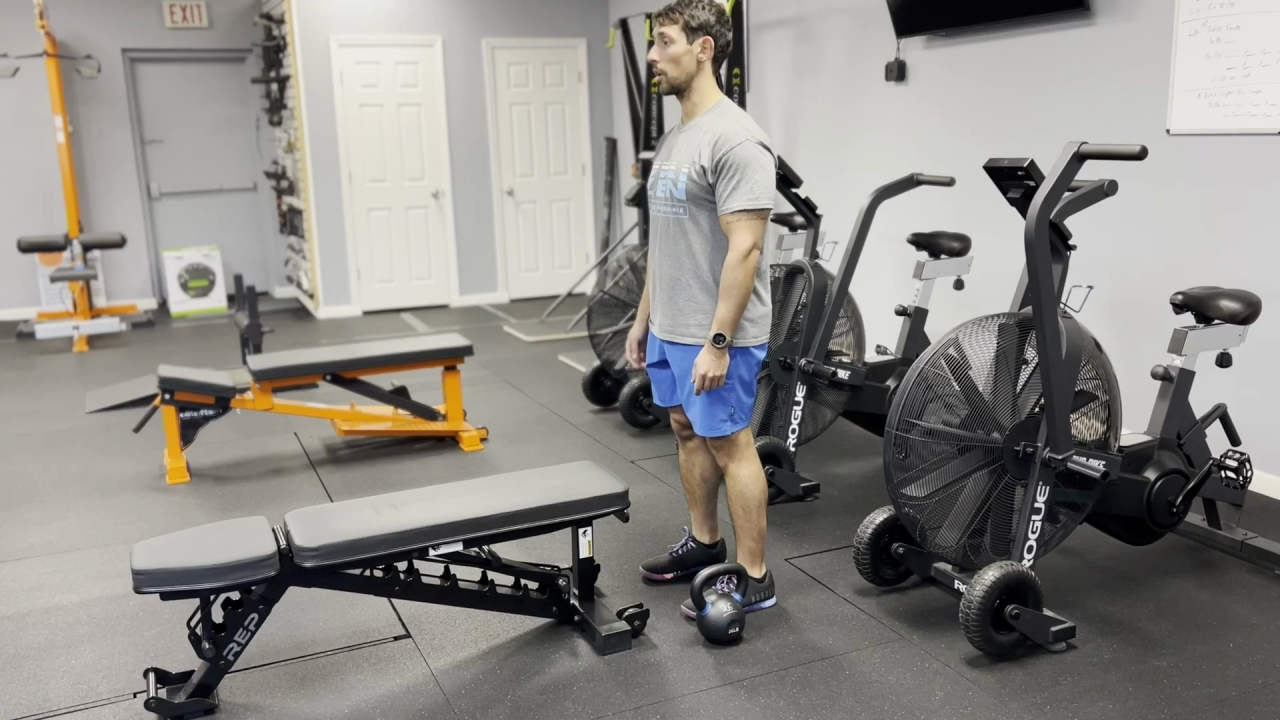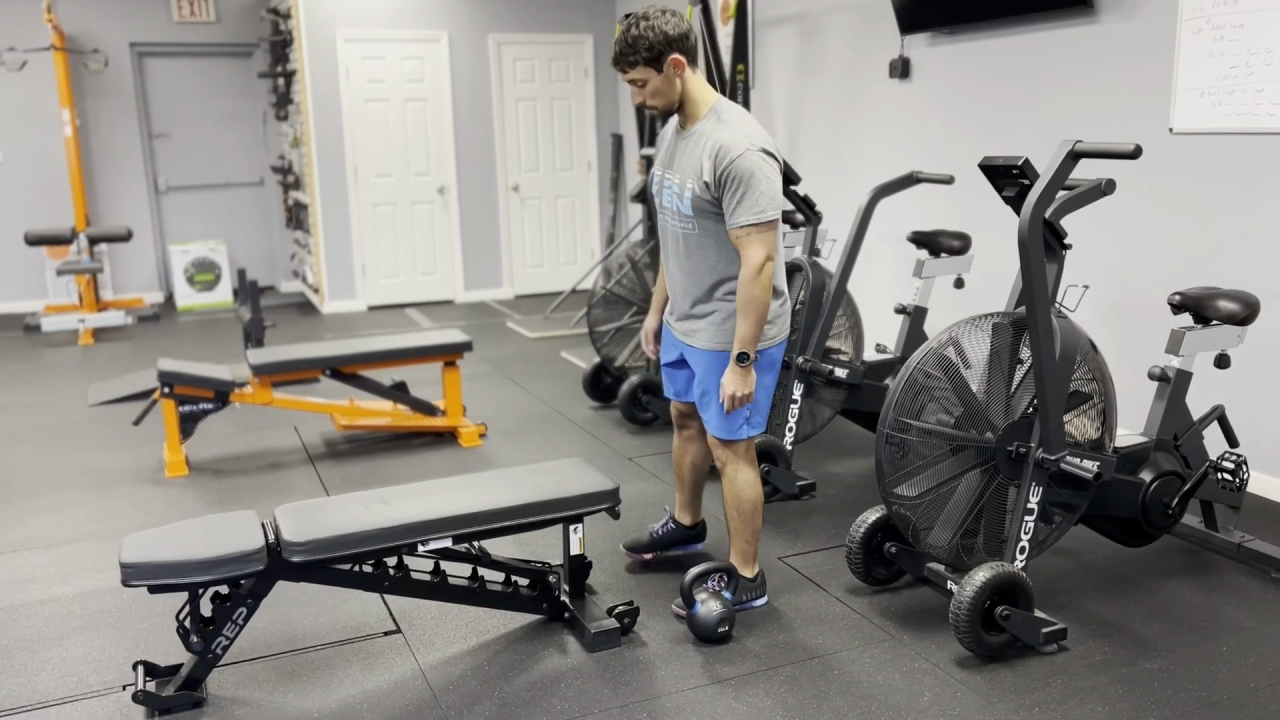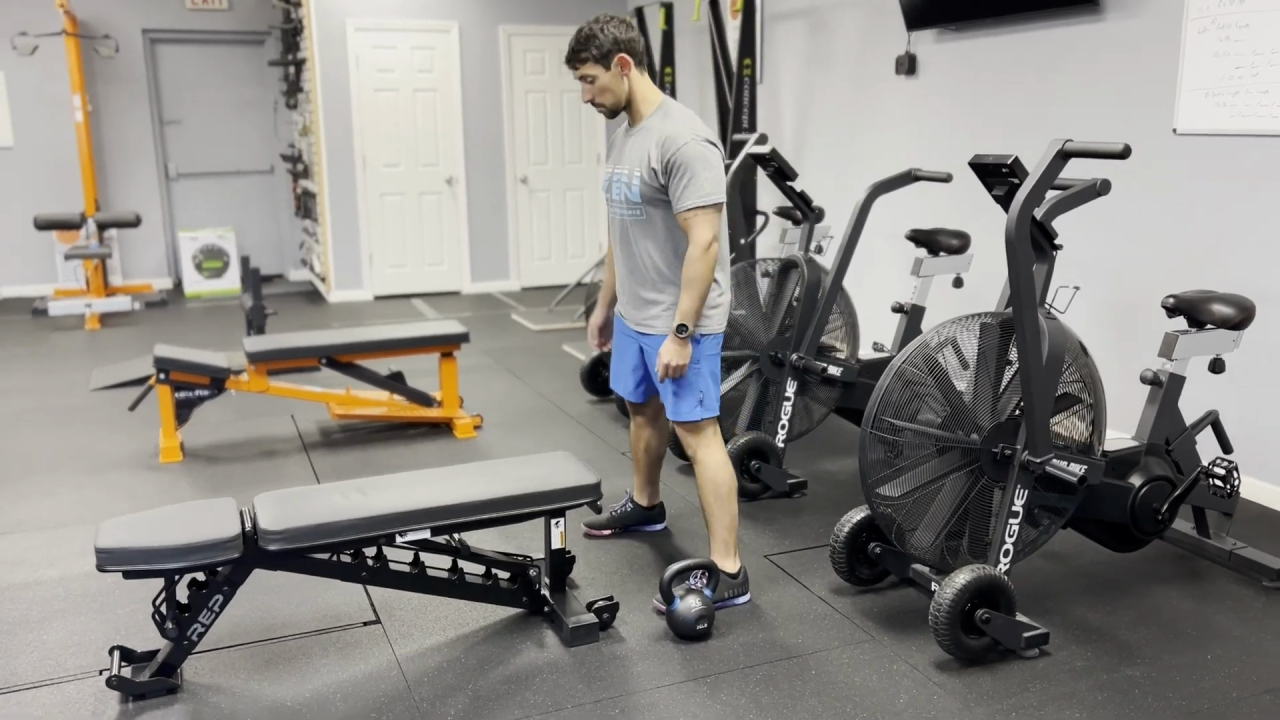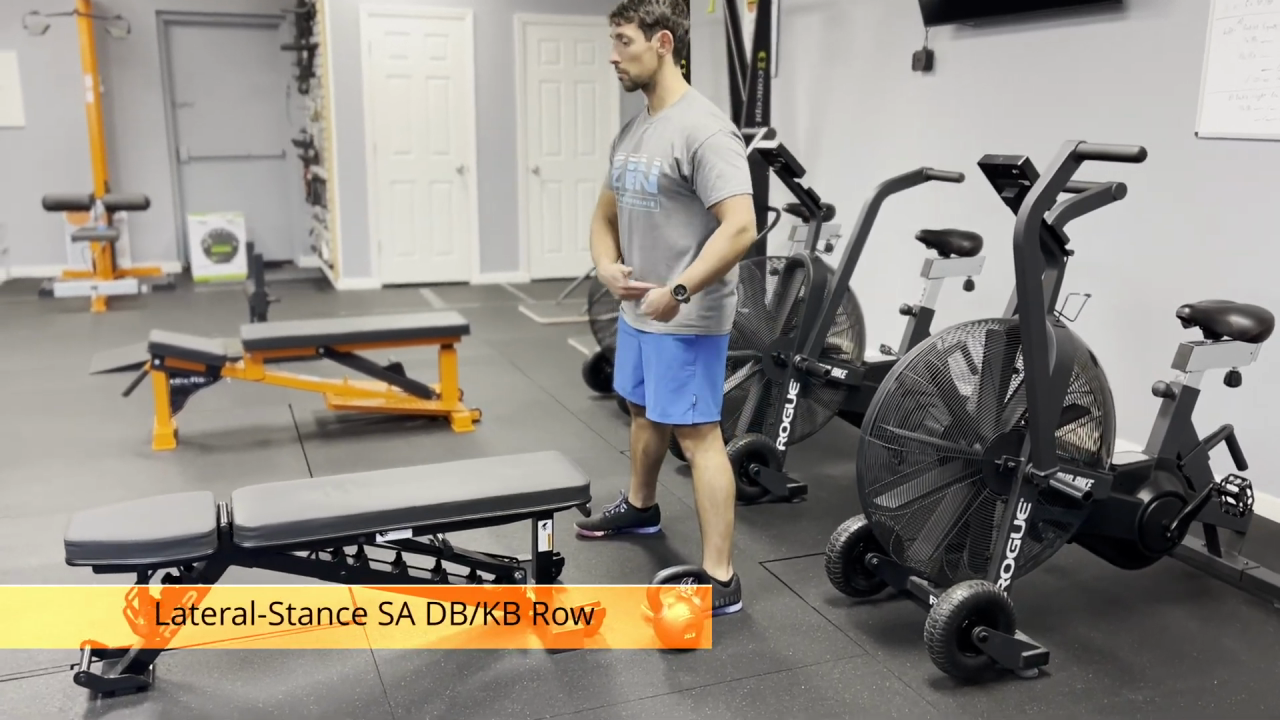
dt=1s
person 1, frame 1
left shoulder: (735, 141)
right shoulder: (675, 138)
left elbow: (744, 249)
left wrist: (718, 342)
right wrist: (644, 316)
left hip: (712, 335)
right hip: (670, 328)
left knee: (728, 445)
right knee: (688, 433)
left ankle: (753, 578)
right ankle: (703, 542)
person 1, frame 2
left shoulder: (738, 149)
right shoulder: (672, 132)
left elbow: (758, 261)
left wrist: (742, 360)
right wrist: (657, 309)
left hip: (730, 331)
right hip: (686, 322)
left knee: (728, 447)
right knee: (685, 418)
left ankle: (745, 578)
right ankle: (685, 524)
person 1, frame 3
left shoulder: (683, 139)
right shoulder: (624, 134)
left elbow: (705, 241)
left wrist: (680, 333)
right wrist: (604, 304)
left hip: (680, 321)
right hip: (634, 314)
left knee: (697, 432)
right knee: (643, 410)
left ankle: (727, 572)
right ankle: (645, 504)
person 1, frame 4
left shoulder: (703, 129)
right shoulder: (632, 130)
left elbow: (741, 227)
right elbow: (607, 213)
left wrist: (678, 290)
right wrist: (607, 265)
left hip: (687, 320)
right hip: (639, 310)
left knee: (697, 436)
right knee: (643, 410)
left ankle: (719, 579)
right ankle: (639, 507)
